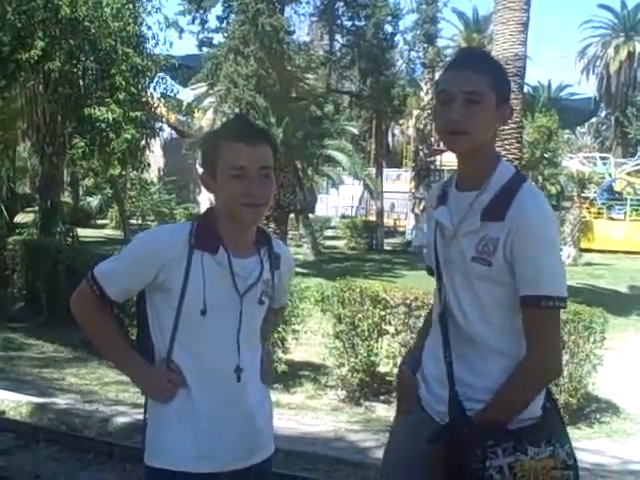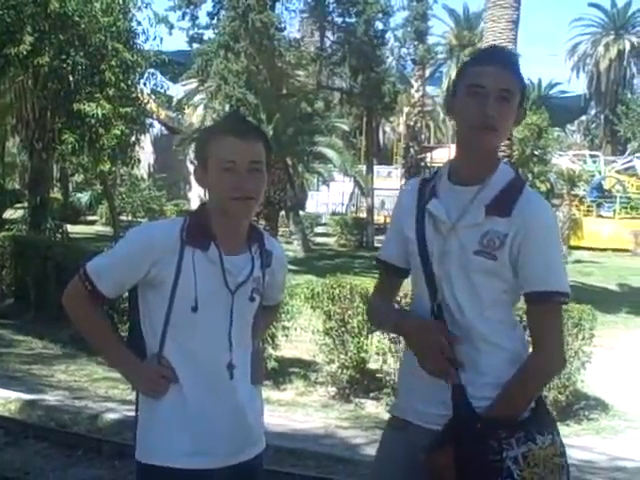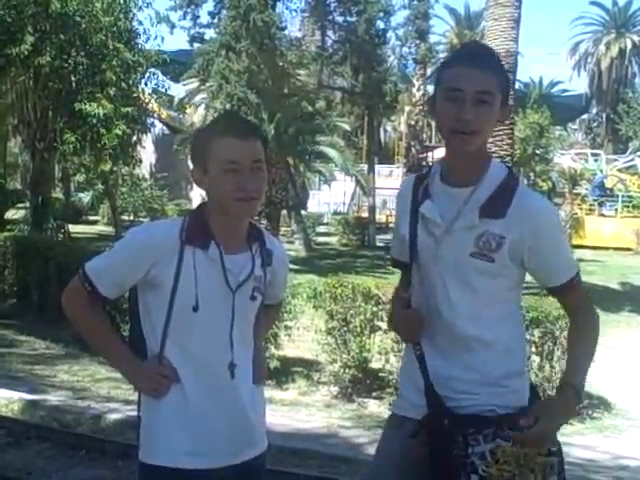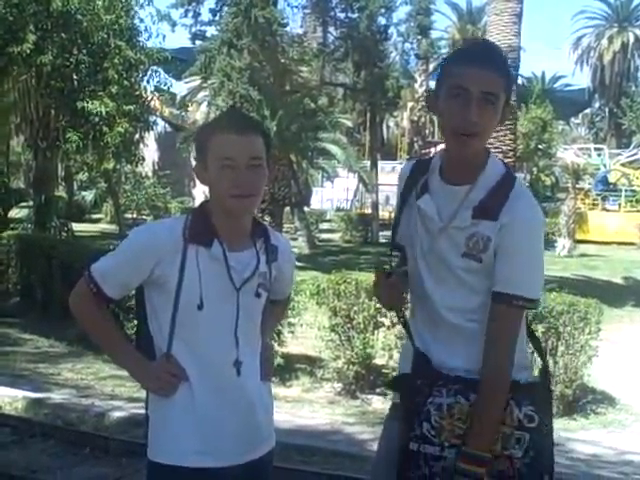
dt=0.7s
person 1, frame 1
left shoulder: (526, 210)
right shoulder: (439, 200)
left elbow: (546, 359)
left wrist: (476, 432)
right wrist: (411, 364)
left hip: (500, 426)
right hip: (429, 409)
person 1, frame 2
left shoulder: (530, 213)
right shoulder: (415, 197)
left elbow: (550, 353)
right elbow: (379, 302)
right wrist: (408, 325)
left hip: (495, 425)
right hip: (414, 414)
person 1, frame 3
left shoulder: (528, 210)
right shoulder: (411, 193)
left elbow: (583, 313)
left wrist: (566, 398)
right wrist: (400, 310)
left hip: (496, 415)
right hip: (415, 408)
person 1, frame 4
left shoulder: (517, 208)
right shoulder: (411, 179)
left elbow: (501, 344)
right wrist: (391, 284)
left hip: (490, 398)
right hip: (418, 387)
person 2, frame 1
left shoulder: (278, 258)
right shoulder: (163, 246)
right elbow: (85, 303)
left wrist: (261, 350)
right wrist: (141, 372)
left hip: (254, 448)
person 2, frame 2
left shoulder: (271, 255)
right shoulder: (155, 241)
right elbow: (78, 298)
left wrist: (252, 346)
right wrist: (131, 367)
left hip: (245, 445)
person 2, frame 3
left shoulder: (272, 254)
right shoulder: (154, 242)
right elbow: (77, 298)
left wrist: (255, 347)
right wrist: (132, 367)
left hip: (247, 446)
person 2, frame 4
left shoulder: (277, 250)
right shoulder: (158, 241)
right elbow: (84, 300)
left wrist: (262, 340)
right wrist: (138, 366)
left hip: (255, 442)
